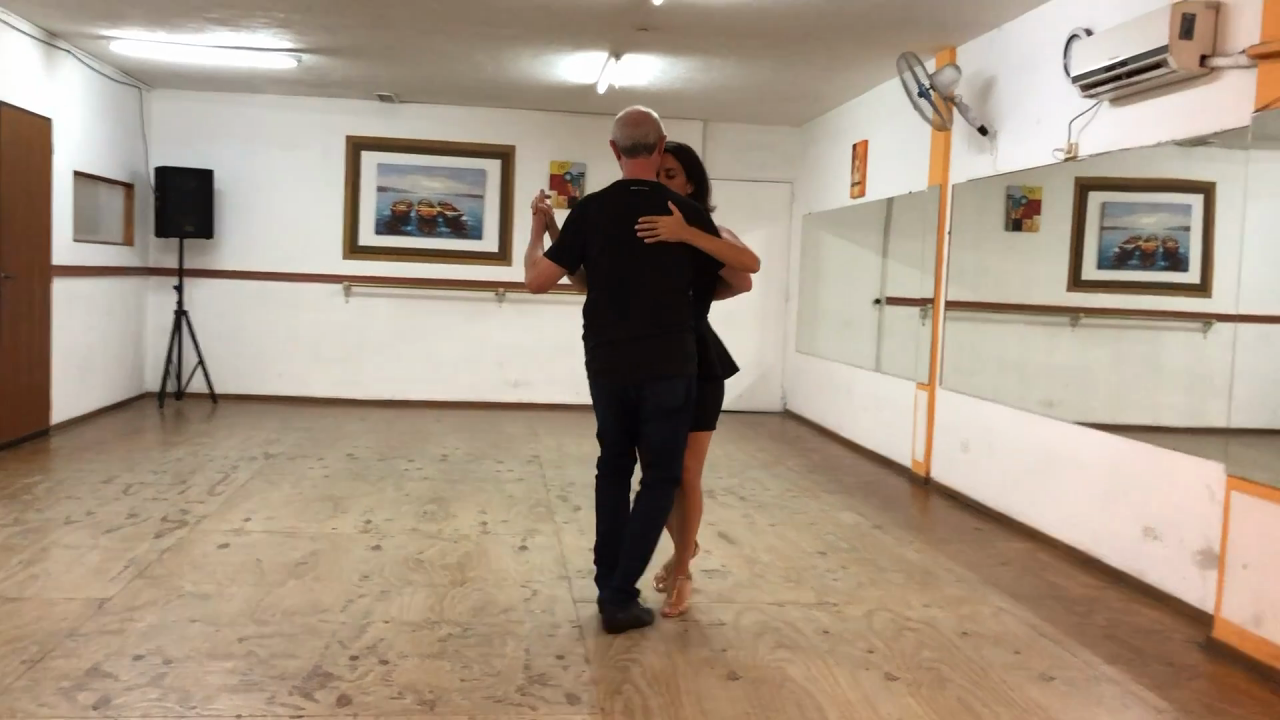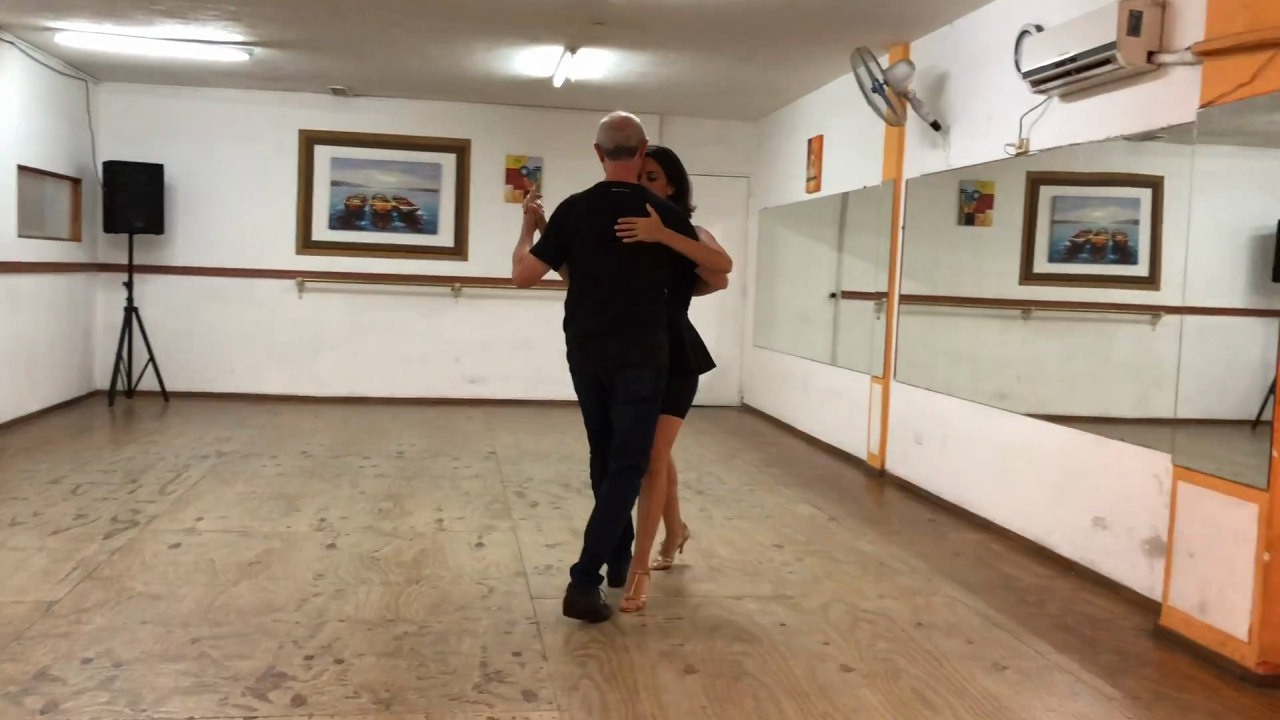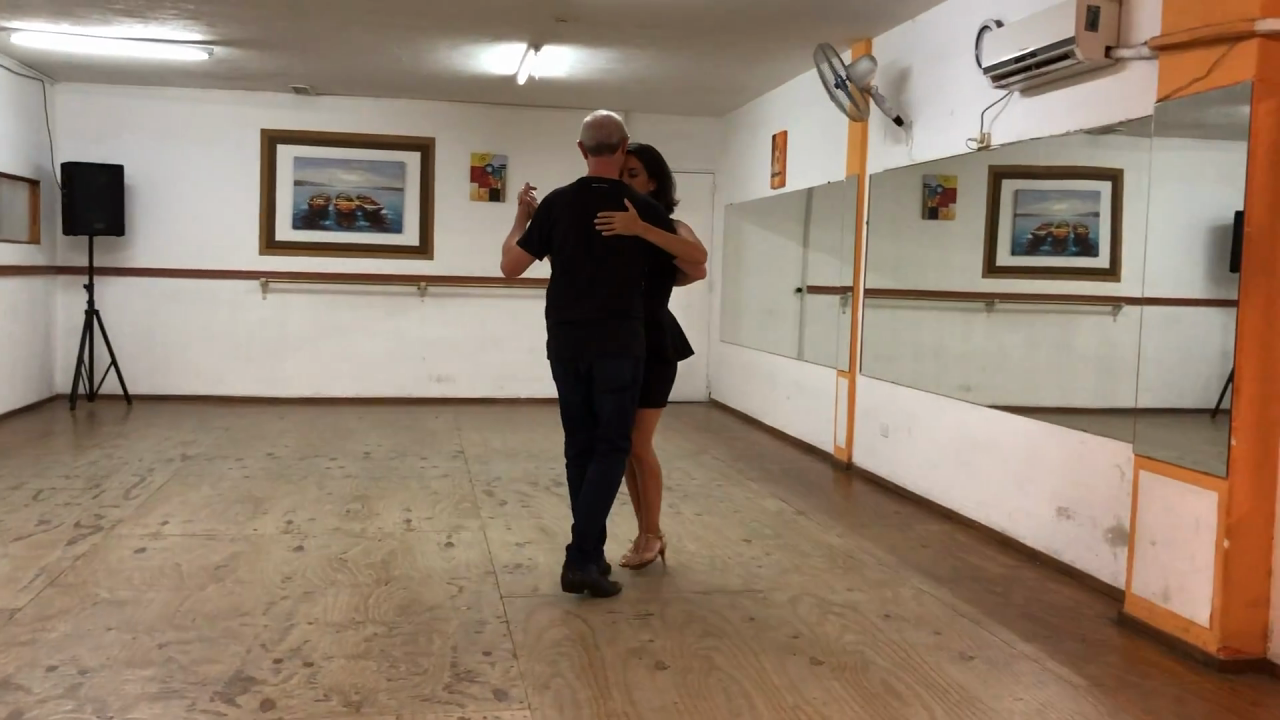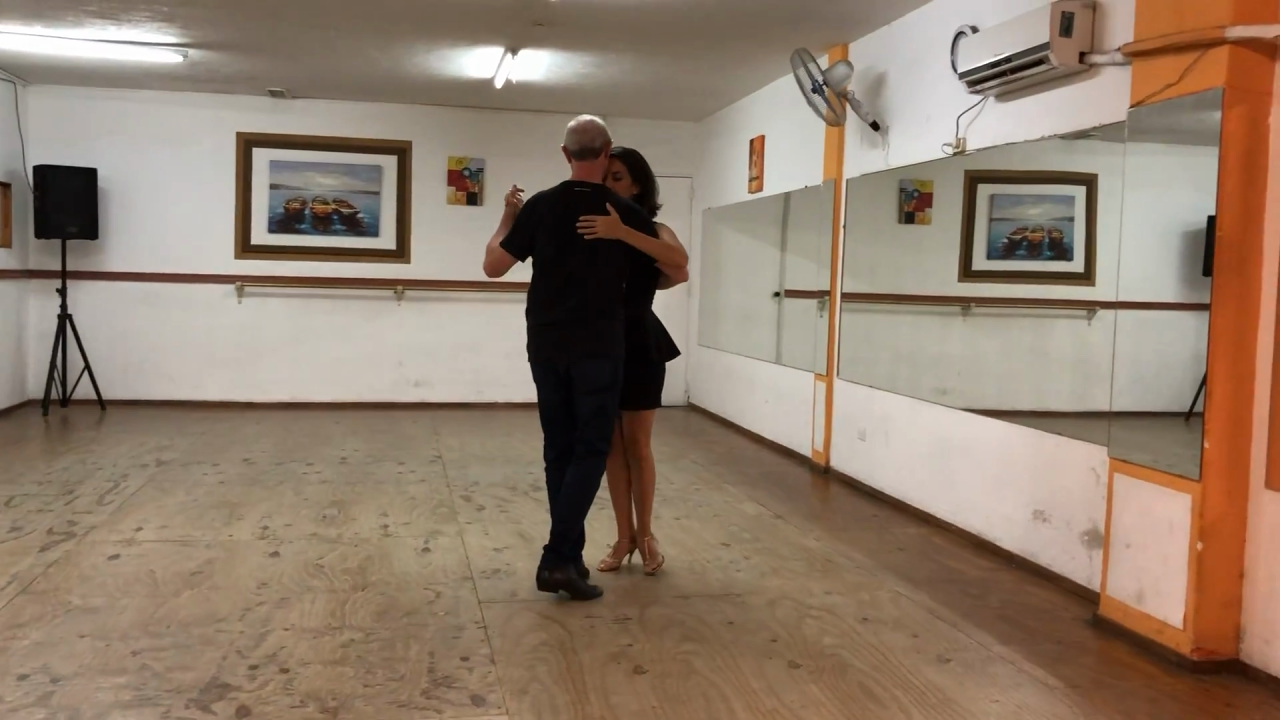
dt=0.4s
person 1, frame 1
left shoulder: (590, 210)
right shoulder: (687, 214)
left elbow: (537, 280)
left wrist: (538, 229)
right wrist: (695, 289)
left hip: (607, 365)
right hip: (668, 368)
left knee: (613, 467)
right knee: (660, 477)
left ankle: (608, 580)
right ankle: (621, 597)
person 1, frame 2
left shoulder: (574, 210)
right shoulder: (665, 214)
left elbow: (524, 274)
left wrist: (528, 227)
right wrist: (675, 288)
left hip: (587, 356)
right hip: (641, 358)
left knee: (604, 458)
right knee: (626, 465)
left ankle: (617, 556)
right ankle: (584, 581)
person 1, frame 3
left shoulder: (557, 204)
right shoulder: (644, 209)
left elbow: (511, 266)
left wrist: (522, 217)
right wrist: (653, 277)
left hip: (566, 347)
right hip: (619, 348)
left knee: (580, 448)
right knee: (611, 448)
left ankle: (589, 554)
right ankle: (581, 558)
person 1, frame 4
left shoulder: (540, 206)
right shoulder: (626, 213)
left elbow: (493, 266)
left wrist: (508, 217)
right wrist: (635, 281)
left hip: (546, 348)
right hip: (598, 350)
left knee: (559, 451)
right knee: (590, 451)
left ankle: (567, 557)
right ankle: (558, 557)
person 2, frame 1
left shoulder: (710, 236)
right shoulder: (635, 235)
left elbow: (750, 266)
right elbow: (587, 280)
left wrist: (687, 233)
right wrist: (551, 226)
left hip: (696, 365)
left knee: (685, 473)
left ankle: (682, 573)
right ankle: (683, 544)
person 2, frame 2
left shoulder: (688, 234)
right shoulder: (618, 234)
left elbow: (722, 268)
left wrist: (662, 235)
left hip: (675, 356)
left knee: (653, 457)
right knee: (654, 454)
left ankle: (639, 568)
right ankle: (675, 529)
person 2, frame 3
left shoulder: (669, 228)
right shoulder: (605, 227)
left elbow: (698, 259)
left wrist: (641, 228)
left hip: (653, 345)
left knee: (638, 443)
right knee: (625, 444)
left ankle: (651, 534)
right ankle: (649, 530)
person 2, frame 4
left shoulder: (652, 232)
right shoulder: (589, 229)
left elbow: (679, 262)
left wrist: (622, 232)
left hip: (639, 347)
left knee: (637, 445)
right knee: (612, 446)
left ankle: (645, 533)
right ankle: (624, 537)
